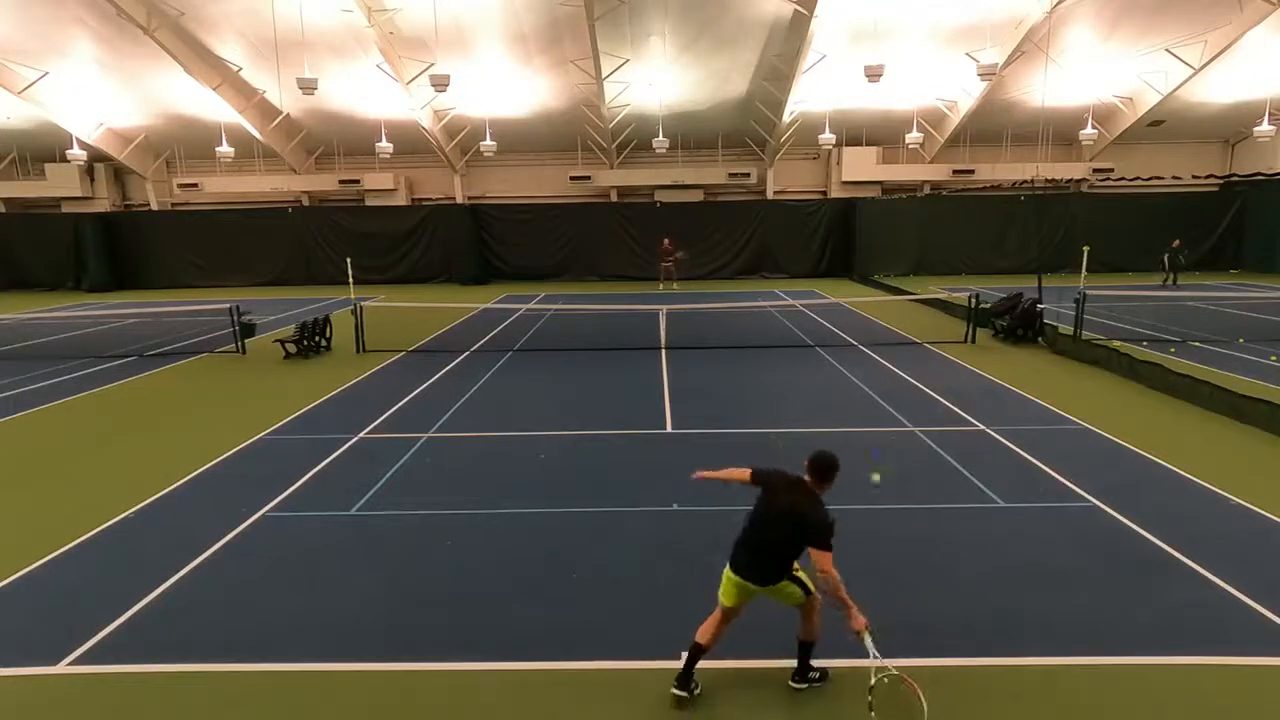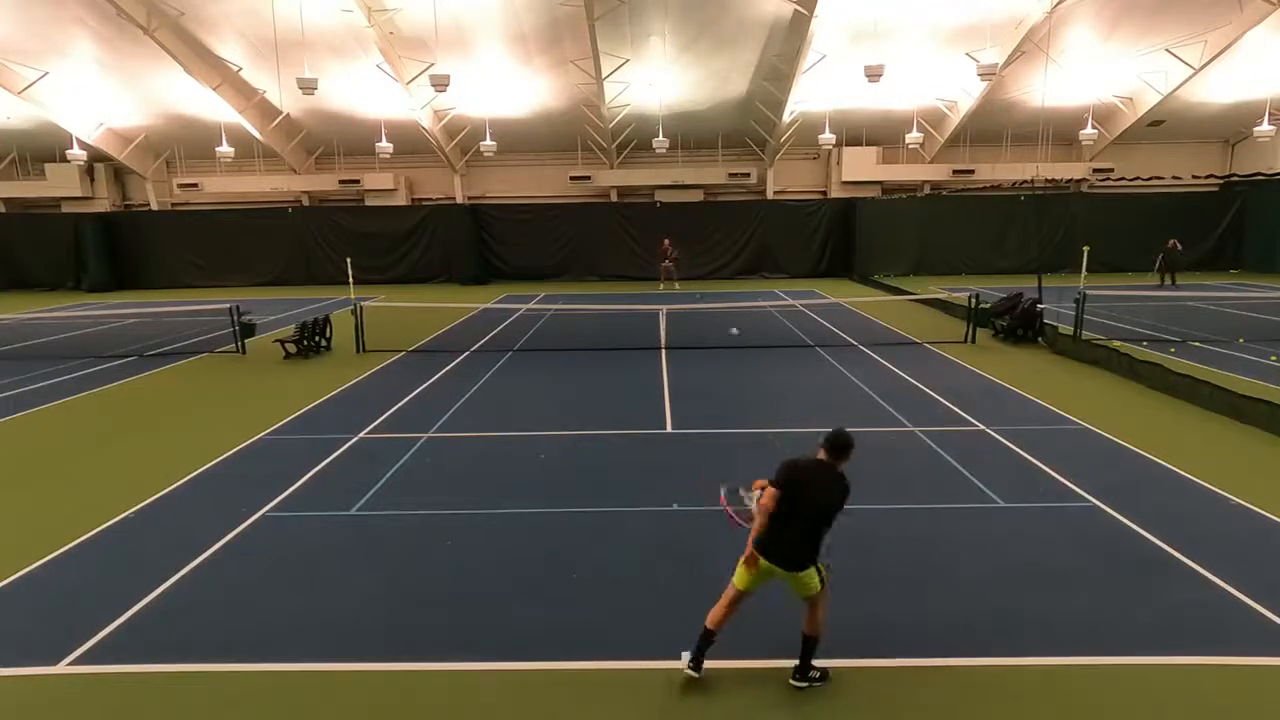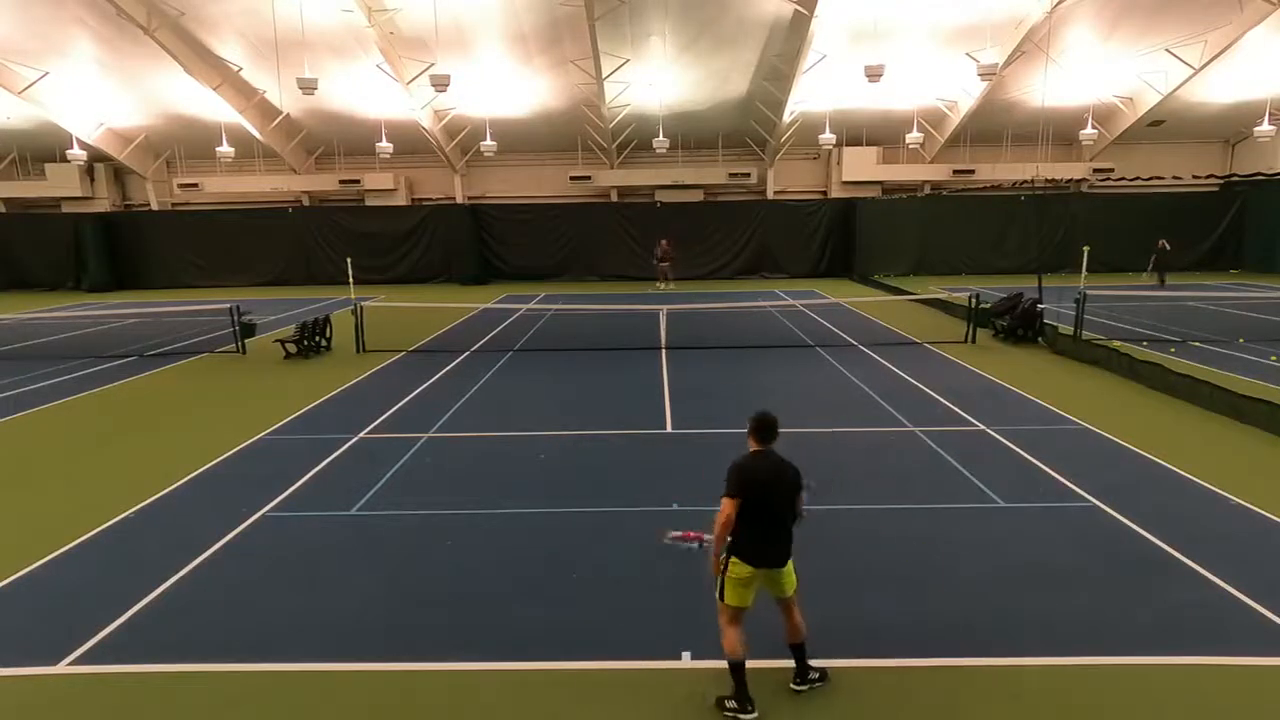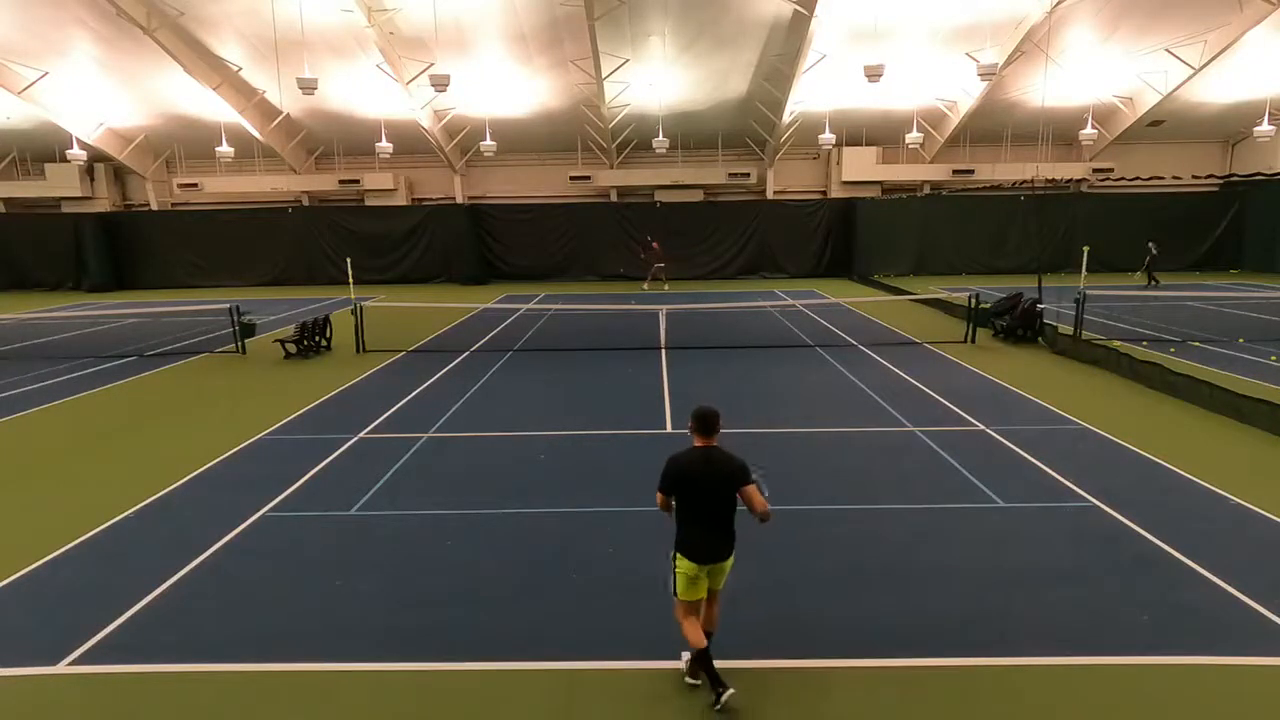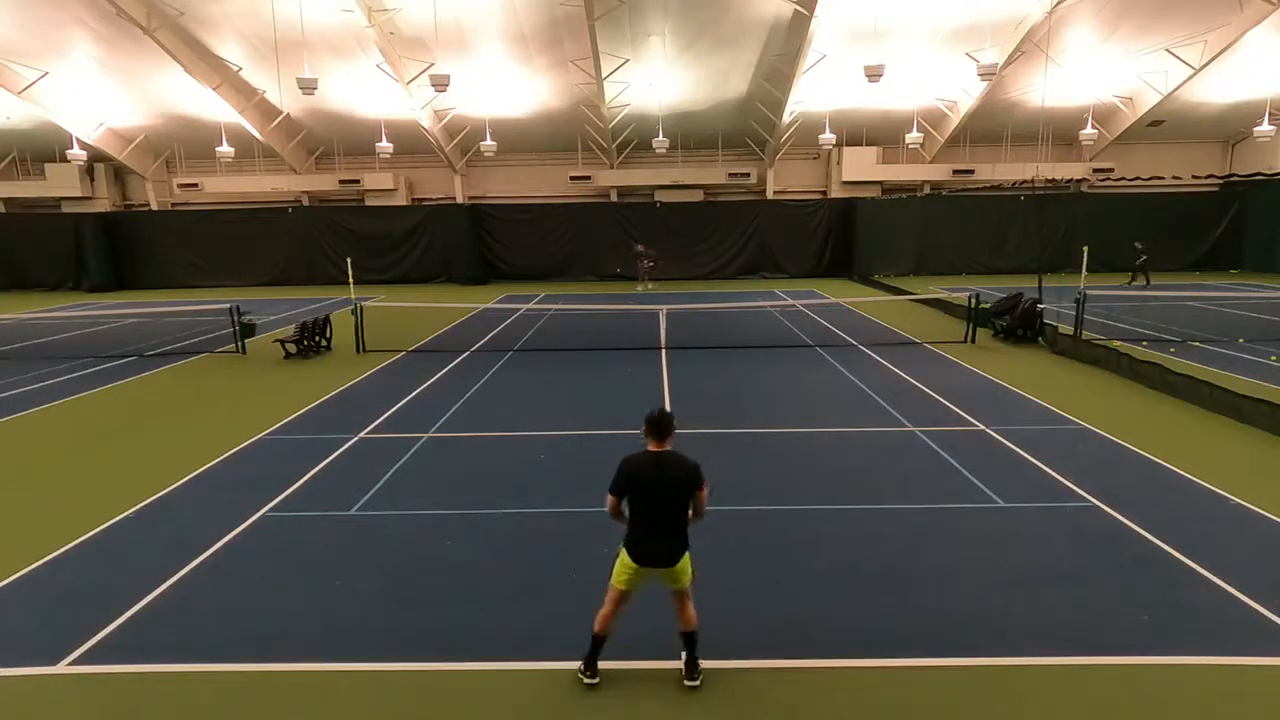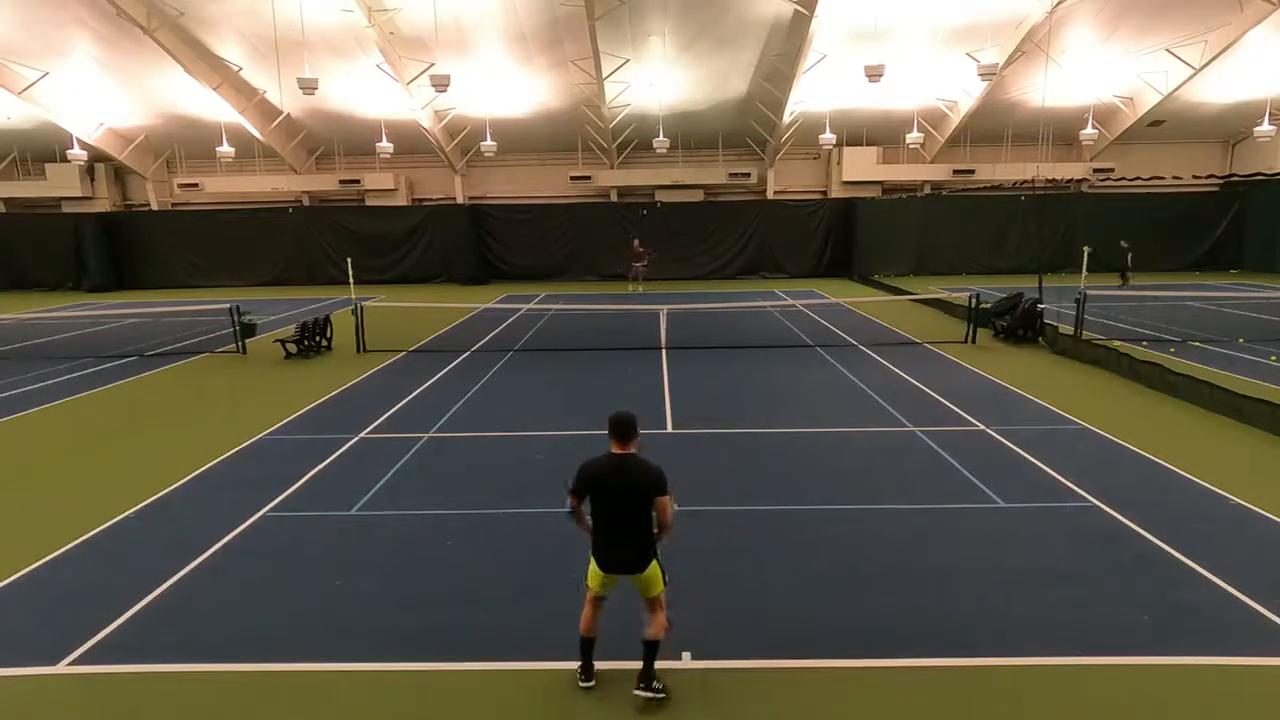
dt=0.4s
person 1, frame 1
left shoulder: (777, 479)
right shoulder: (819, 518)
left elbow: (740, 475)
right elbow: (825, 571)
left wrist: (710, 474)
right wrist: (852, 612)
left hip: (738, 566)
right hip: (773, 577)
left knee: (721, 616)
right knee: (812, 605)
left ankle: (684, 680)
right ankle: (802, 672)
person 1, frame 2
left shoulder: (794, 466)
right shoulder: (842, 488)
left elbow: (766, 504)
left wrist: (752, 542)
left hip: (763, 550)
right hip: (800, 561)
left knee: (730, 600)
right knee: (817, 602)
left ankle: (696, 661)
right ankle: (803, 670)
person 1, frame 3
left shoulder: (742, 467)
right shoulder: (791, 470)
left elbow: (726, 516)
right elbow: (797, 513)
left wrist: (716, 555)
left hip: (743, 557)
right hip: (780, 556)
left knee: (729, 622)
right knee: (789, 609)
right ankle: (803, 672)
person 1, frame 4
left shoulder: (676, 463)
right shoulder: (735, 464)
left elbow: (663, 505)
right elbow: (761, 509)
right wrist: (764, 514)
left hip: (689, 552)
right hip: (724, 550)
left knee: (687, 617)
right knee: (710, 601)
left ankle: (718, 684)
right ankle: (697, 667)
person 1, frame 5
left shoulder: (629, 465)
right shoulder: (690, 467)
left elbow: (612, 509)
right elbow: (700, 511)
left hip: (636, 551)
right hip: (675, 552)
left knee: (612, 603)
right knee: (684, 601)
left ankle: (591, 666)
right ankle: (692, 667)
person 1, frame 6
left shoulder: (590, 469)
right shoulder: (653, 473)
left elbow: (573, 508)
right elbow: (666, 521)
right wrist: (656, 536)
left hip: (603, 556)
right hip: (641, 557)
left knee: (592, 604)
right knee: (657, 610)
left ankle: (586, 669)
right ankle: (646, 678)
